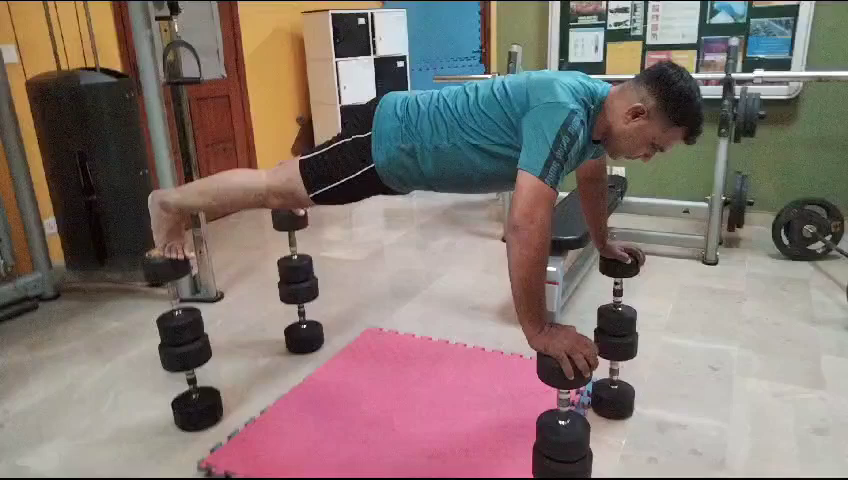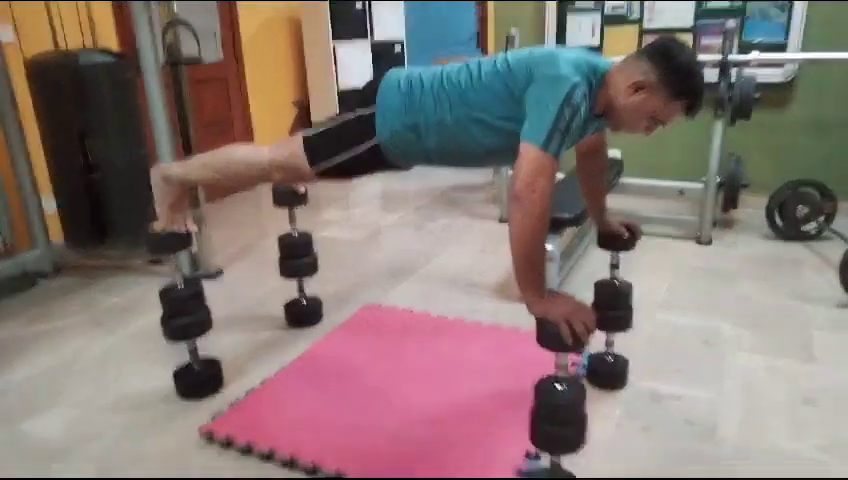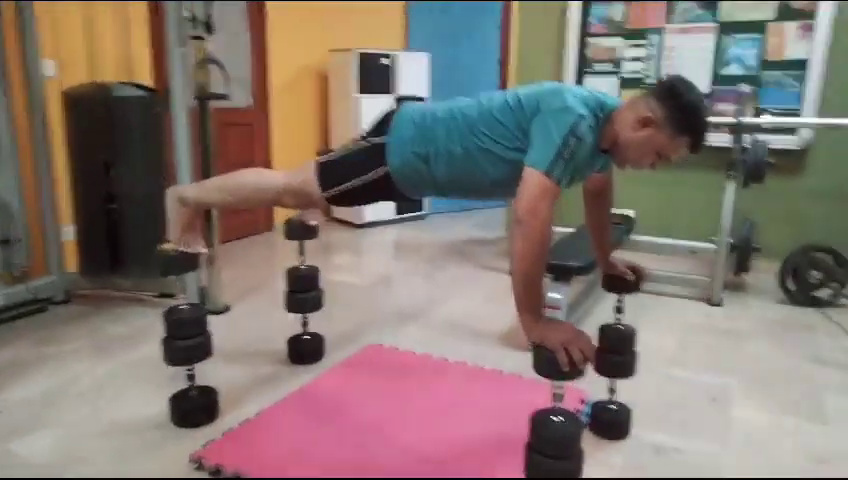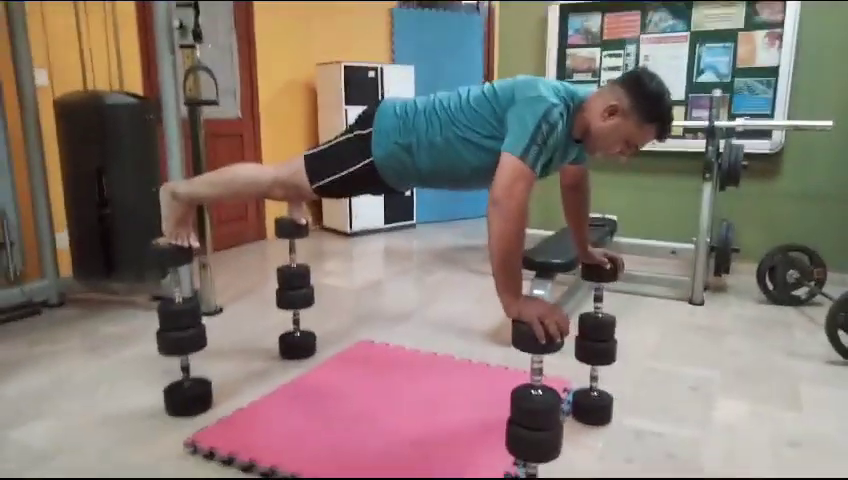
dt=0.4s
person 1, frame 1
left shoulder: (600, 105)
right shoulder: (564, 113)
left elbow: (591, 175)
right elbow: (527, 222)
left wrist: (603, 243)
right wrist: (537, 329)
left hip: (409, 138)
right hip: (391, 141)
right knee: (276, 188)
right ankle: (170, 201)
person 1, frame 2
left shoulder: (599, 82)
right shoulder: (567, 87)
left elbow: (589, 150)
right elbow: (529, 192)
left wrist: (600, 218)
right wrist: (536, 296)
left hip: (409, 117)
right hip: (395, 119)
right knee: (280, 162)
right ankle: (174, 175)
person 1, frame 3
left shoulder: (606, 123)
right shoulder: (573, 120)
left elbow: (597, 190)
right elbow: (529, 218)
left wrist: (605, 258)
right wrist: (534, 321)
left hip: (421, 155)
right hip: (406, 148)
right knee: (293, 188)
right ankle: (187, 197)
person 1, frame 4
left shoulder: (580, 118)
right shoulder: (547, 110)
left elbow: (573, 181)
right elbow: (506, 200)
left wrist: (584, 250)
right wrist: (513, 299)
left hip: (402, 151)
right hip: (388, 141)
right knee: (282, 179)
right ankle: (181, 193)
